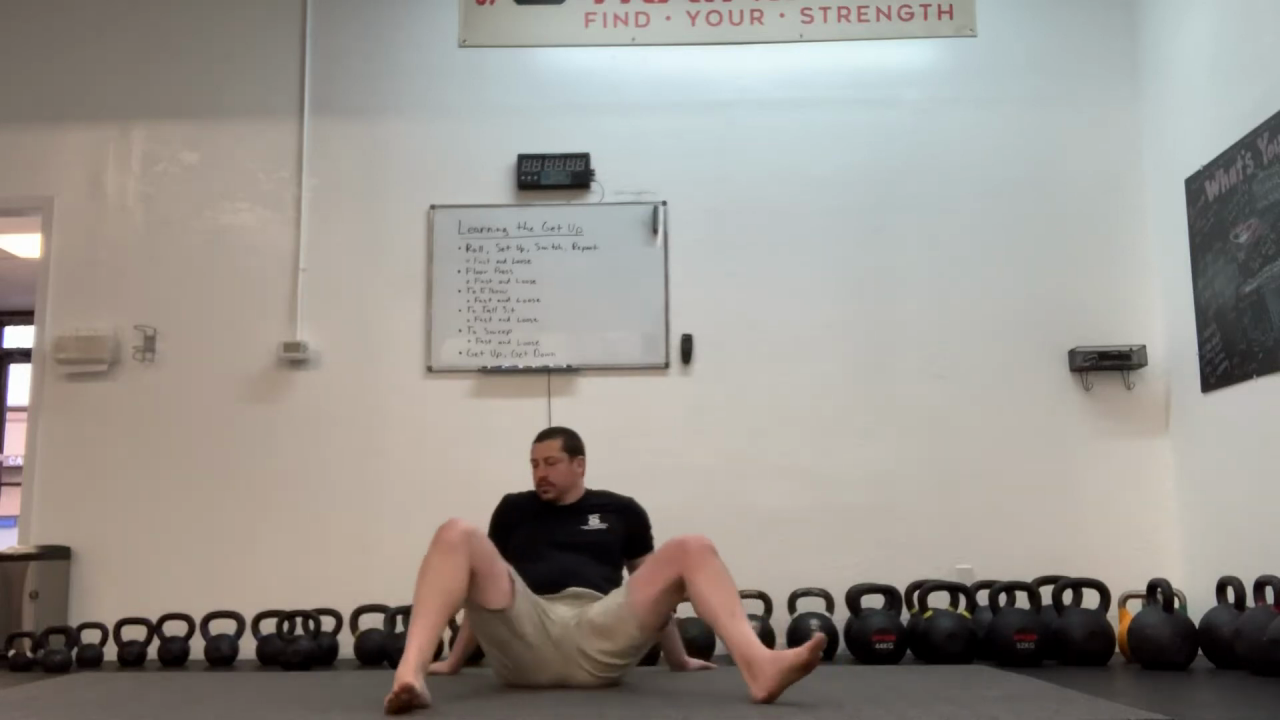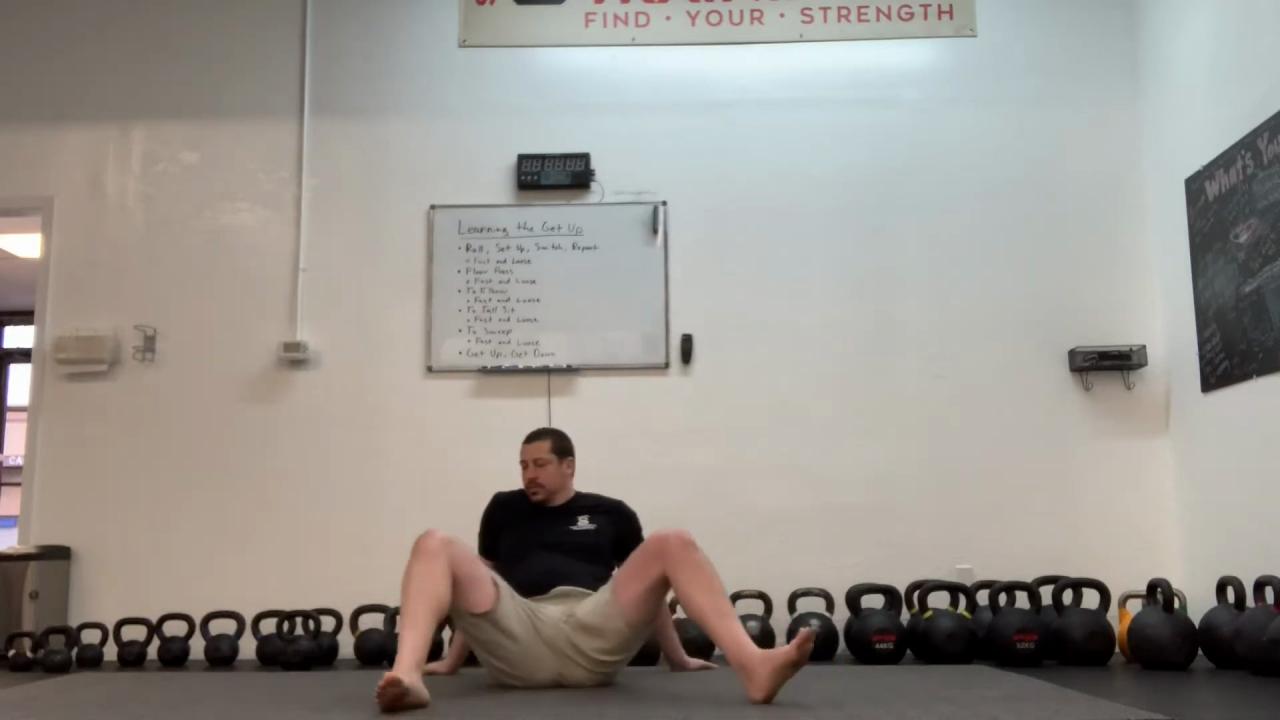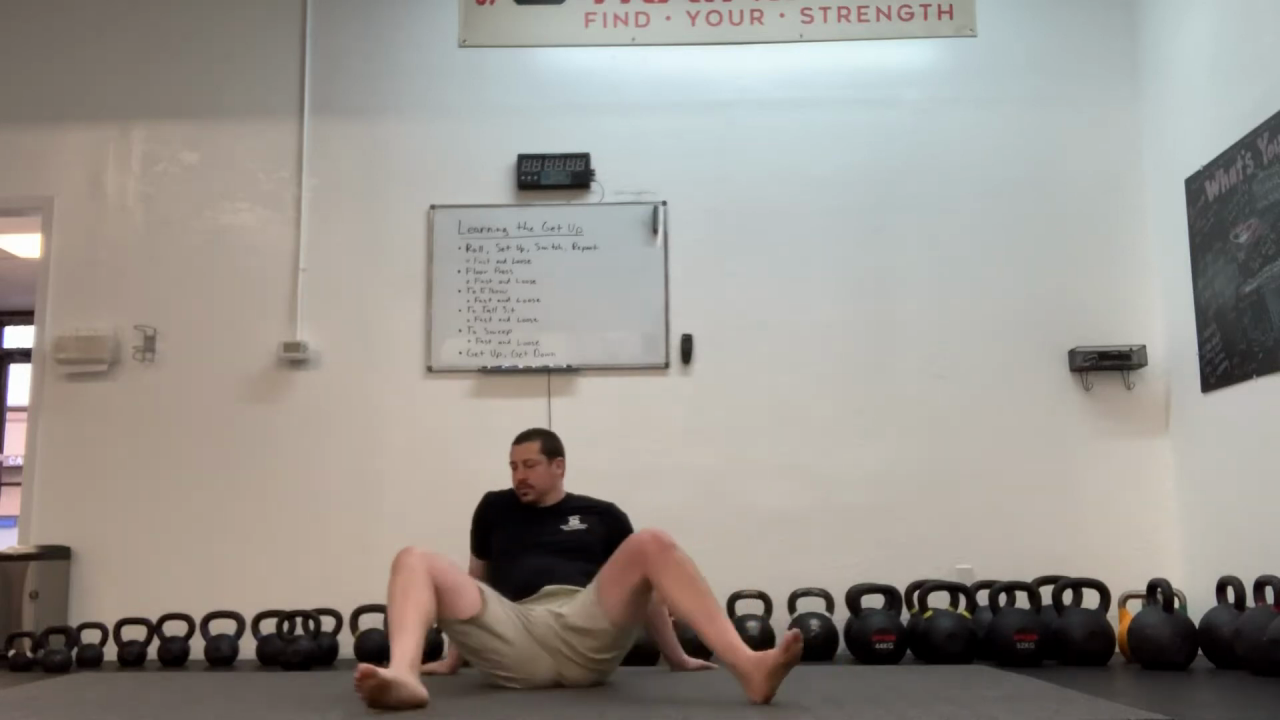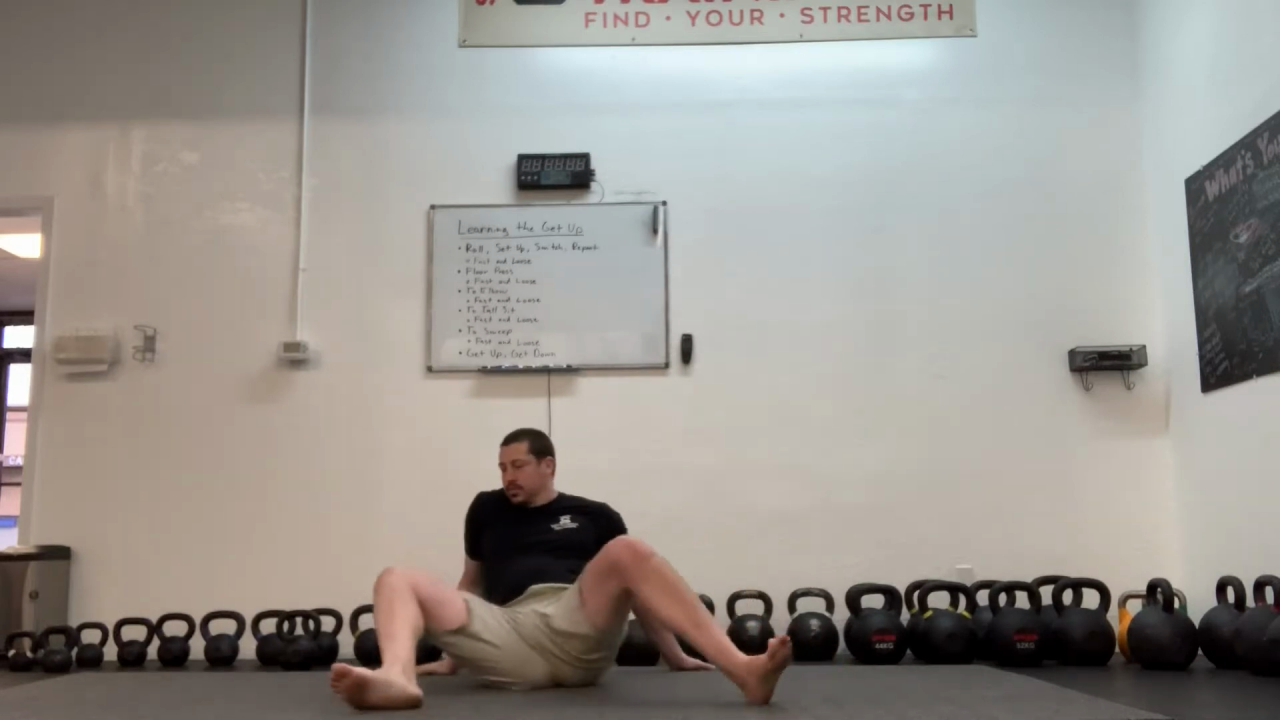
dt=0.1s
person 1, frame 1
left shoulder: (620, 511)
right shoulder: (514, 510)
left elbow: (655, 587)
right elbow: (486, 586)
left wrist: (677, 655)
right wrist: (454, 659)
left hip: (601, 638)
right hip: (528, 637)
left knee: (693, 546)
right knee: (457, 534)
left ankle: (759, 668)
right ankle: (413, 673)
person 1, frame 2
left shoulder: (610, 513)
right shoulder: (504, 509)
left elbow: (647, 586)
right elbow: (475, 583)
left wrist: (677, 656)
right wrist: (452, 660)
left hip: (592, 635)
right hip: (520, 636)
left knee: (674, 544)
right knee: (434, 544)
left ankle: (753, 668)
right ankle: (407, 675)
person 1, frame 3
left shoulder: (602, 515)
right shoulder: (495, 509)
left elbow: (644, 586)
right elbow: (476, 580)
left wrist: (675, 655)
right wrist: (454, 653)
left hip: (590, 633)
right hip: (517, 632)
left knee: (652, 542)
right knee: (414, 562)
left ankle: (751, 670)
right ankle: (405, 677)
person 1, frame 4
left shoulder: (594, 515)
right shoulder: (486, 510)
left elbow: (634, 585)
right elbow: (473, 584)
left wrist: (674, 655)
right wrist: (452, 656)
left hip: (578, 634)
right hip: (507, 633)
left knee: (629, 552)
right knee: (396, 580)
left ankle: (743, 672)
right ankle: (397, 678)
